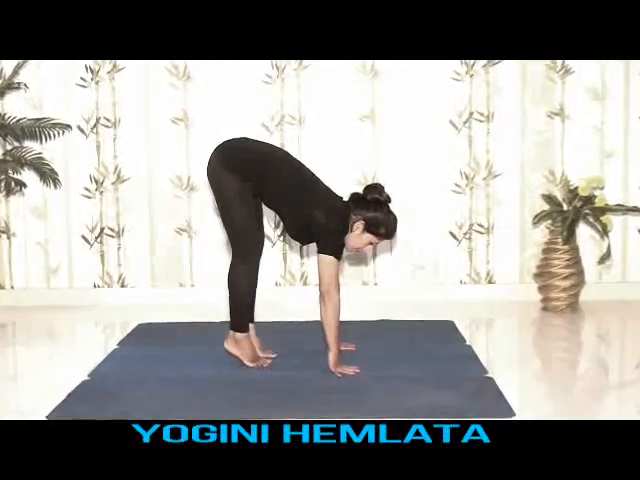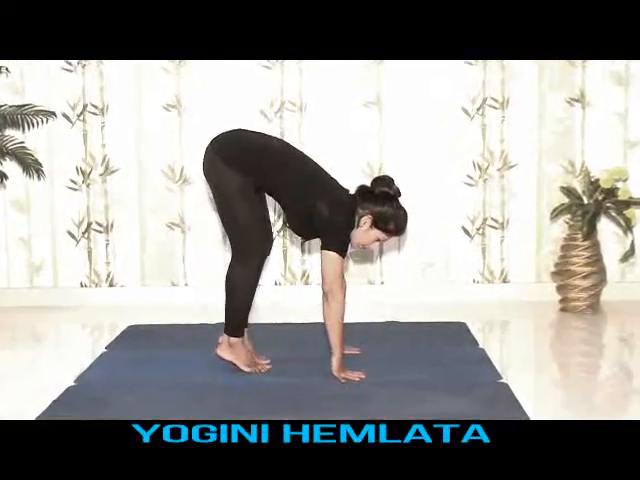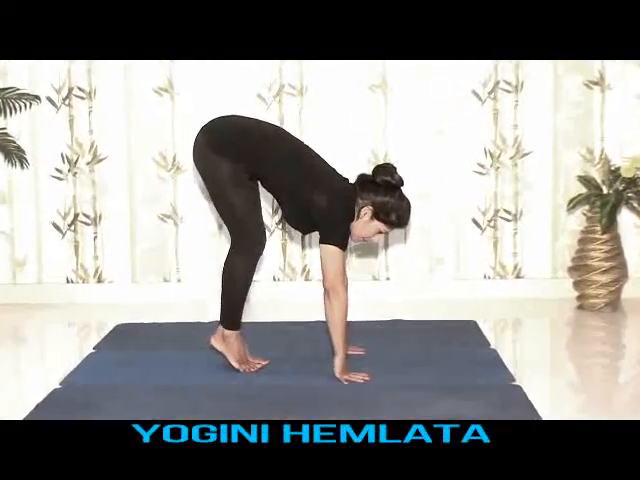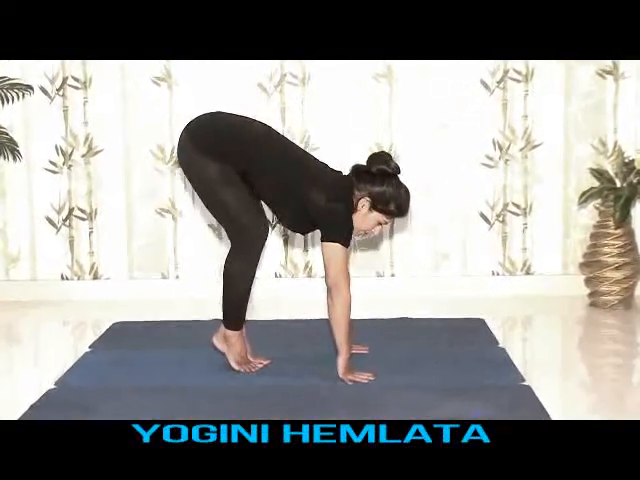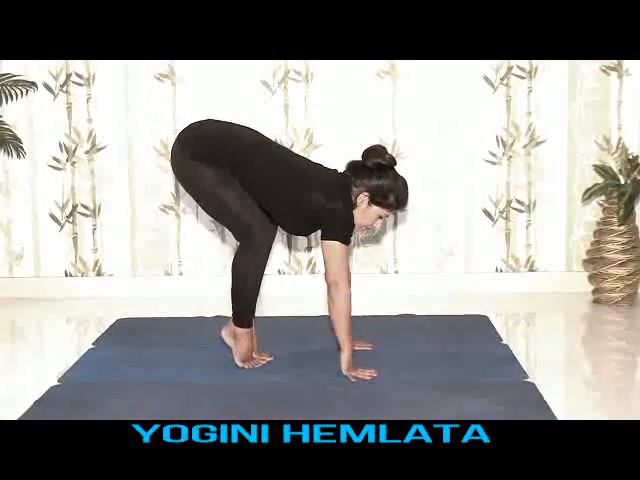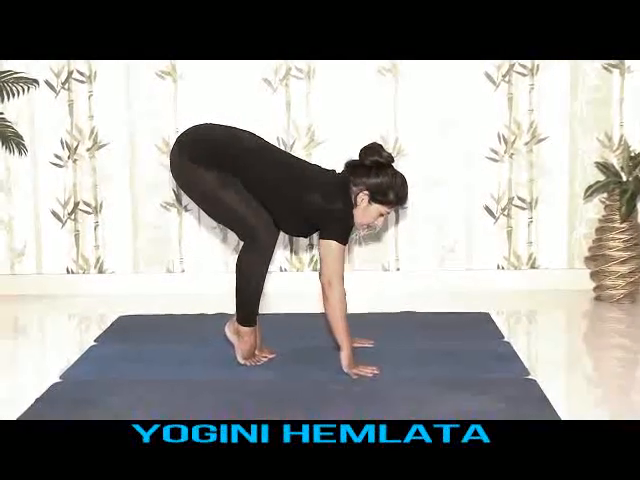
dt=0.5s
person 1, frame 1
left shoulder: (338, 219)
right shoulder: (332, 224)
left elbow: (328, 291)
right elbow: (329, 294)
left wrist: (334, 343)
left hip: (244, 167)
right hip: (231, 166)
left knee: (253, 249)
right knee: (247, 252)
left ankle: (247, 332)
right ankle: (237, 337)
person 1, frame 2
left shoulder: (344, 213)
right shoulder: (337, 218)
left elbow: (335, 287)
right elbow: (333, 292)
left wrist: (338, 346)
right wrist: (337, 359)
left hip: (243, 160)
right hip: (229, 160)
left knee: (262, 245)
right knee: (249, 251)
left ankle: (237, 332)
right ankle: (232, 341)
person 1, frame 3
left shoulder: (343, 203)
right shoulder: (336, 210)
left elbow: (337, 284)
right elbow: (335, 289)
left wrist: (341, 346)
right wrist: (340, 360)
left hip: (235, 148)
right hip: (219, 147)
left knee: (251, 241)
right knee: (250, 241)
left ankle: (229, 330)
right ankle: (227, 335)
person 1, frame 4
left shoulder: (341, 196)
right shoulder: (336, 207)
left elbow: (337, 284)
right elbow: (338, 287)
left wrist: (344, 344)
right wrist: (343, 359)
left hip: (224, 143)
right hip: (205, 147)
left knee: (255, 233)
right knee: (250, 238)
left ankle: (232, 329)
right ankle: (230, 335)
person 1, frame 5
left shoulder: (338, 193)
right shoulder: (337, 207)
left elbow: (338, 280)
right elbow: (338, 284)
left wrist: (346, 340)
right wrist: (346, 355)
left hip: (217, 149)
right hip: (197, 155)
left knee: (264, 232)
right knee: (257, 236)
left ankle: (242, 325)
right ankle: (239, 331)
person 1, frame 6
left shoulder: (337, 193)
right shoulder: (337, 208)
left elbow: (331, 280)
right elbow: (332, 283)
left wrist: (344, 338)
right wrist: (346, 353)
left hip: (216, 153)
right hip: (195, 158)
left knee: (266, 233)
right knee: (261, 235)
left ankle: (246, 322)
right ankle: (243, 328)
